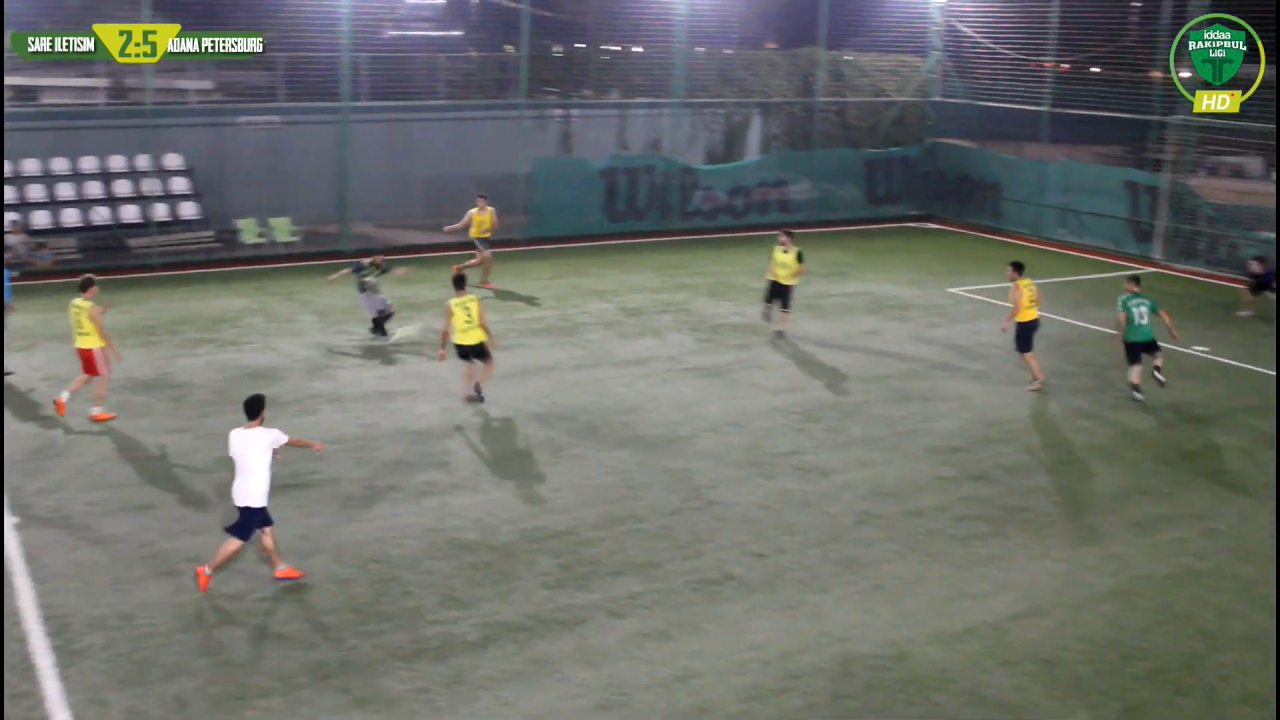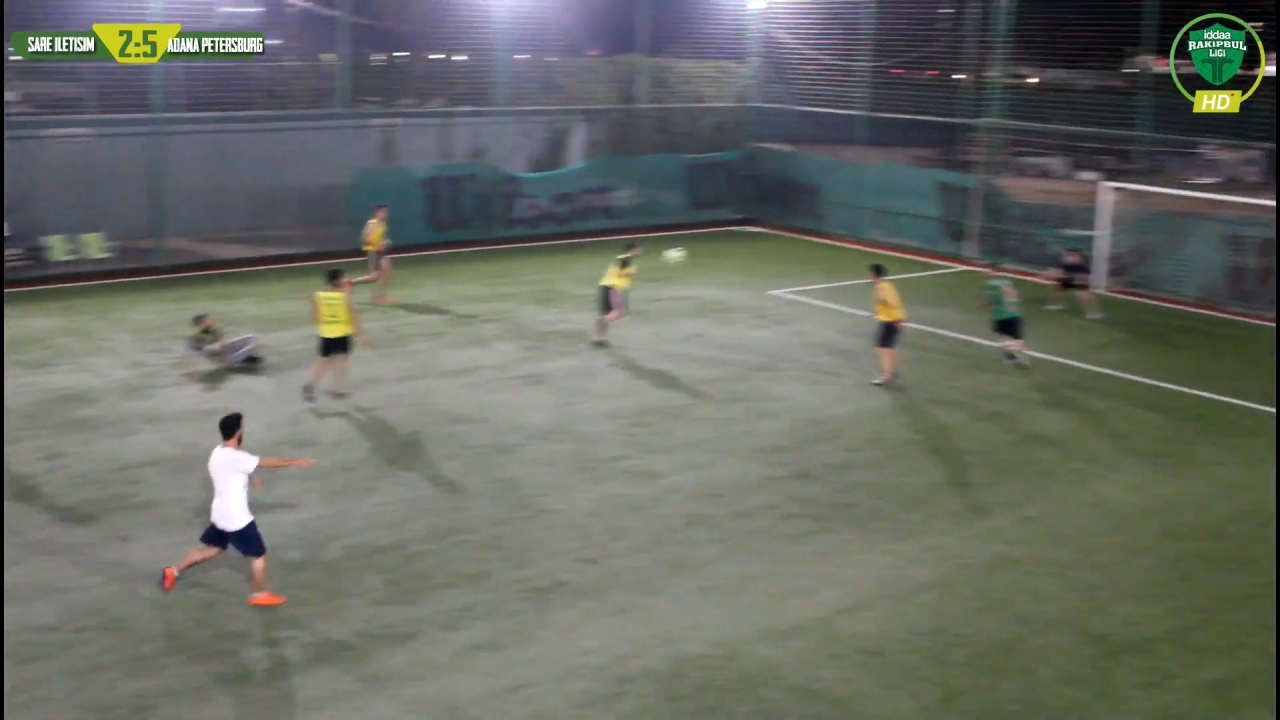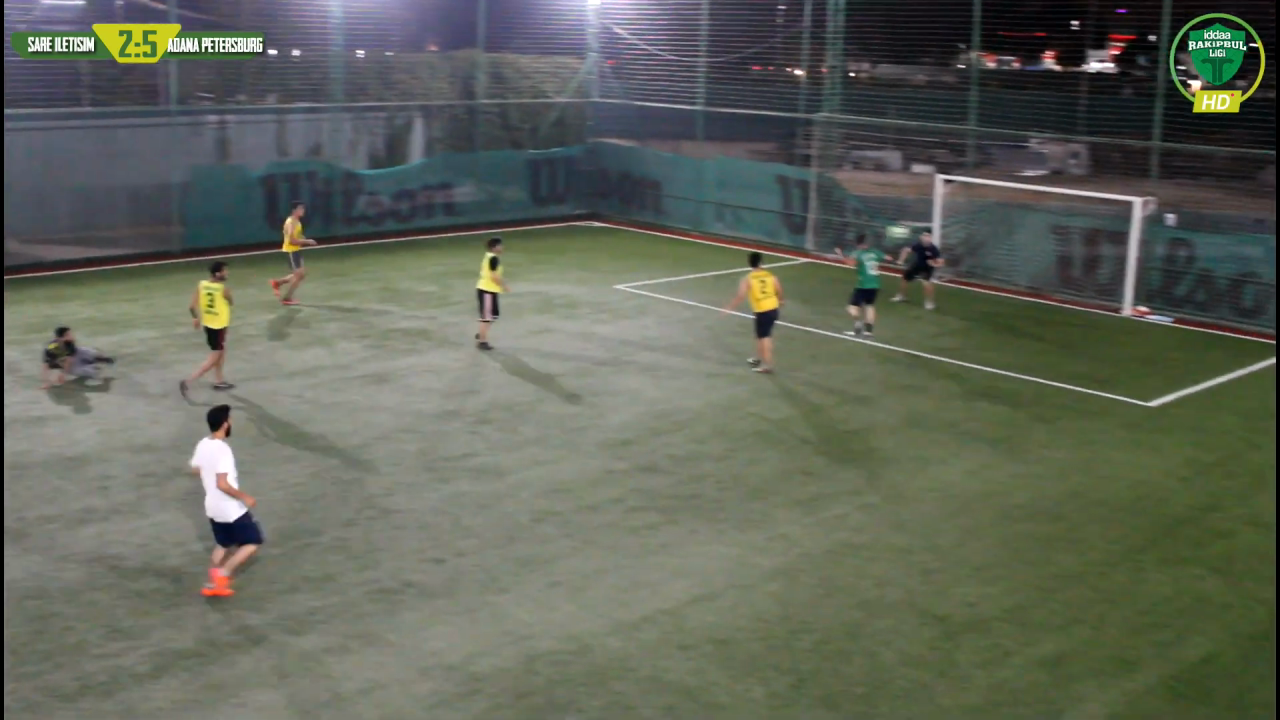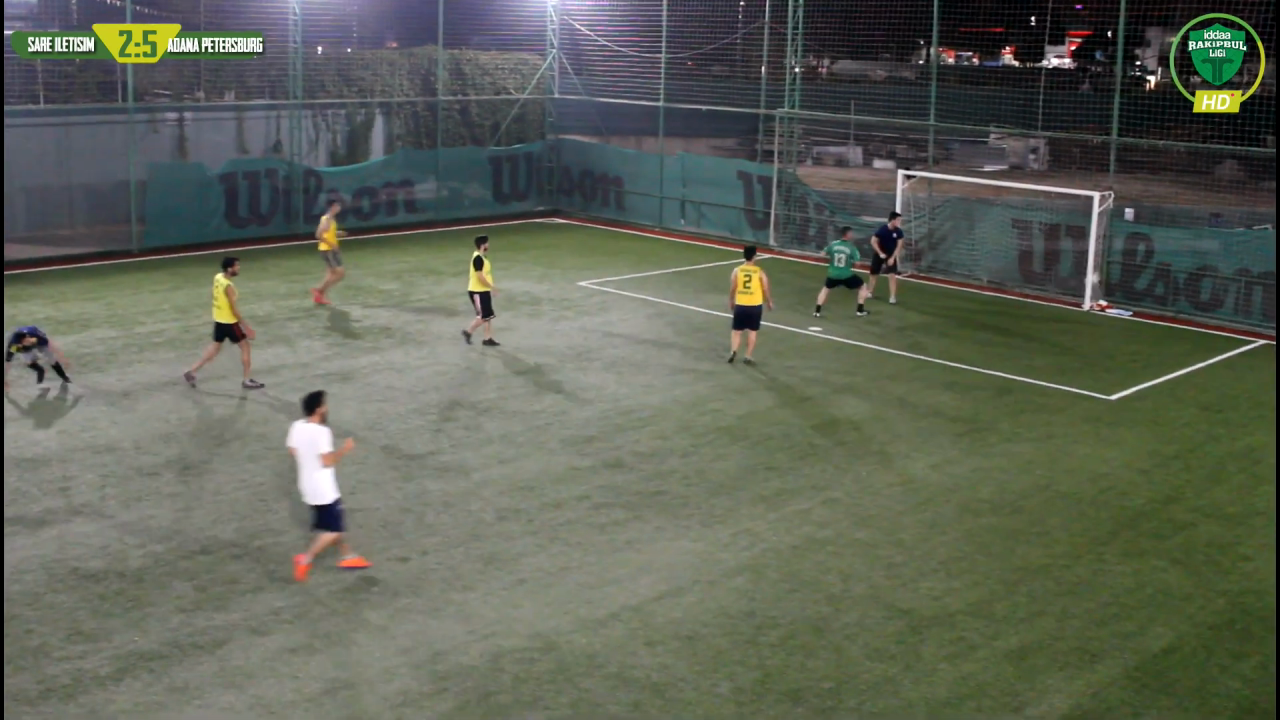
dt=0.4s
person 1, frame 1
left shoulder: (234, 434)
right shoulder: (269, 435)
right elbow: (293, 441)
right wrist: (312, 445)
left hip: (242, 494)
right hip: (253, 498)
left knee: (267, 528)
right knee: (239, 538)
left ankle: (281, 568)
right ankle: (207, 571)
person 1, frame 2
left shoulder: (218, 452)
right shoulder: (235, 457)
right elbow: (265, 463)
left wrist: (247, 478)
right wrist: (296, 462)
left hip: (220, 513)
right hip: (237, 518)
left knee: (210, 548)
right knee: (259, 554)
left ankle: (174, 571)
right ankle: (260, 594)
person 1, frame 3
left shoulder: (203, 445)
right shoulder: (223, 450)
left elbow: (196, 469)
right elbow: (222, 484)
right wrist: (244, 497)
left hip: (213, 507)
right hip: (231, 508)
left knee: (224, 545)
right knee: (254, 542)
left ankle: (212, 585)
right ankle: (221, 573)
person 1, frame 4
left shoulder: (296, 427)
right shoulder: (321, 432)
left elbow: (293, 451)
right elbow: (327, 462)
right wrist: (344, 449)
left hip: (309, 487)
right hip: (323, 490)
left knee: (326, 525)
right knee: (334, 529)
left ankle: (348, 558)
right ankle: (306, 559)
